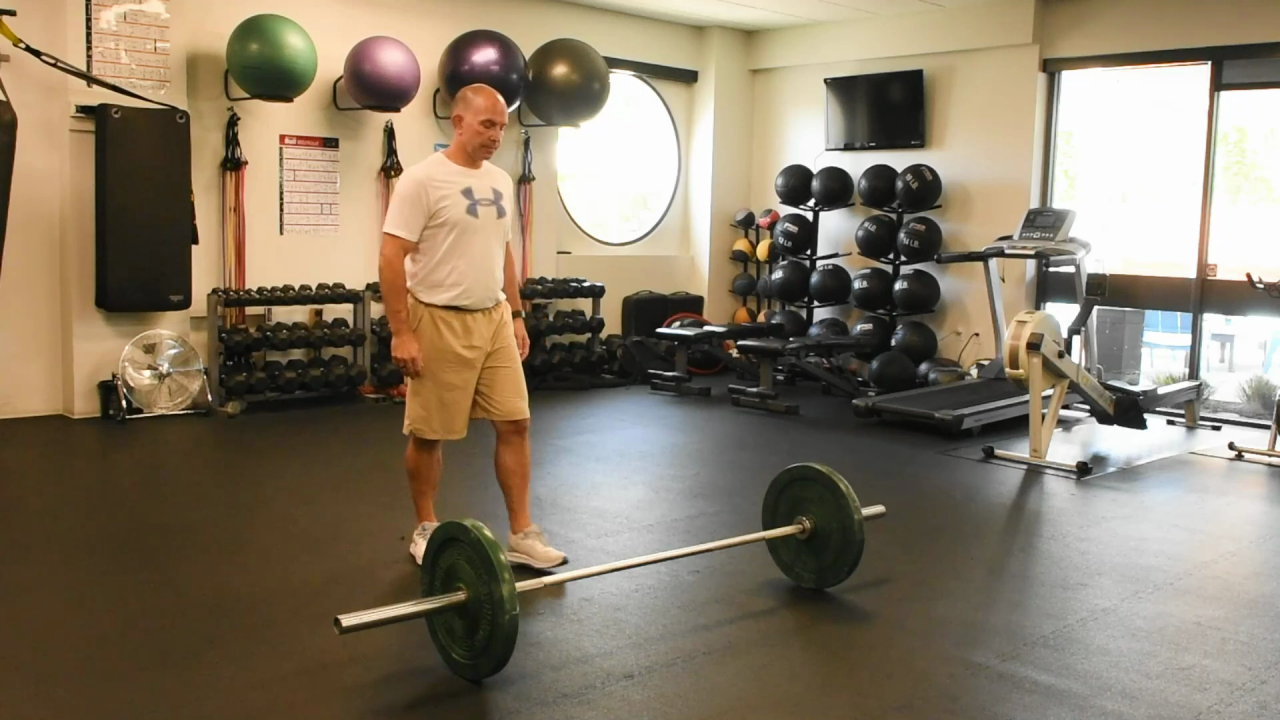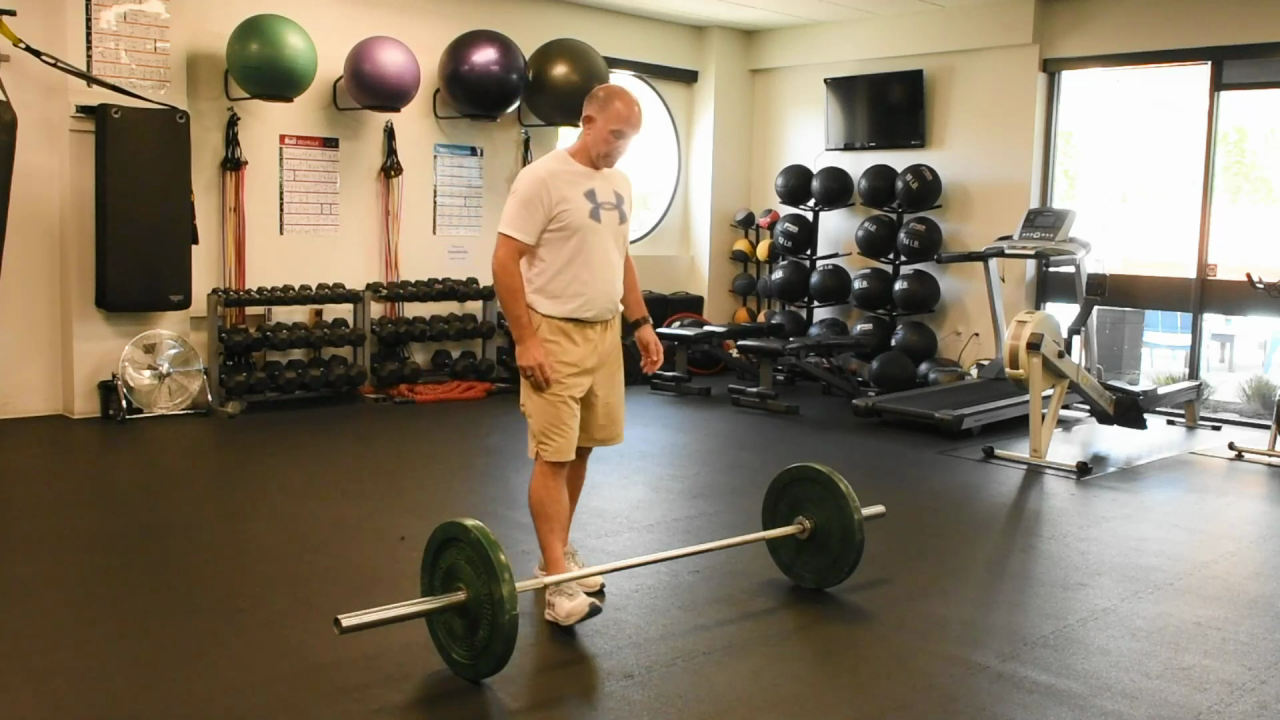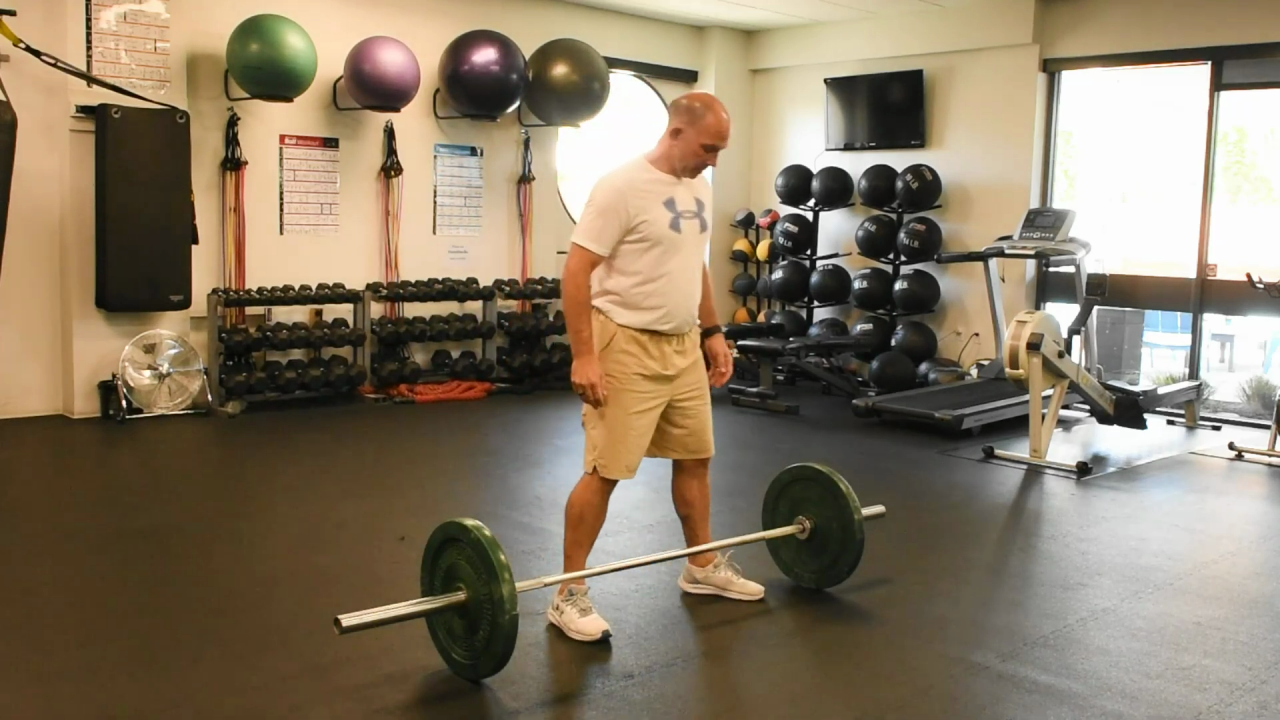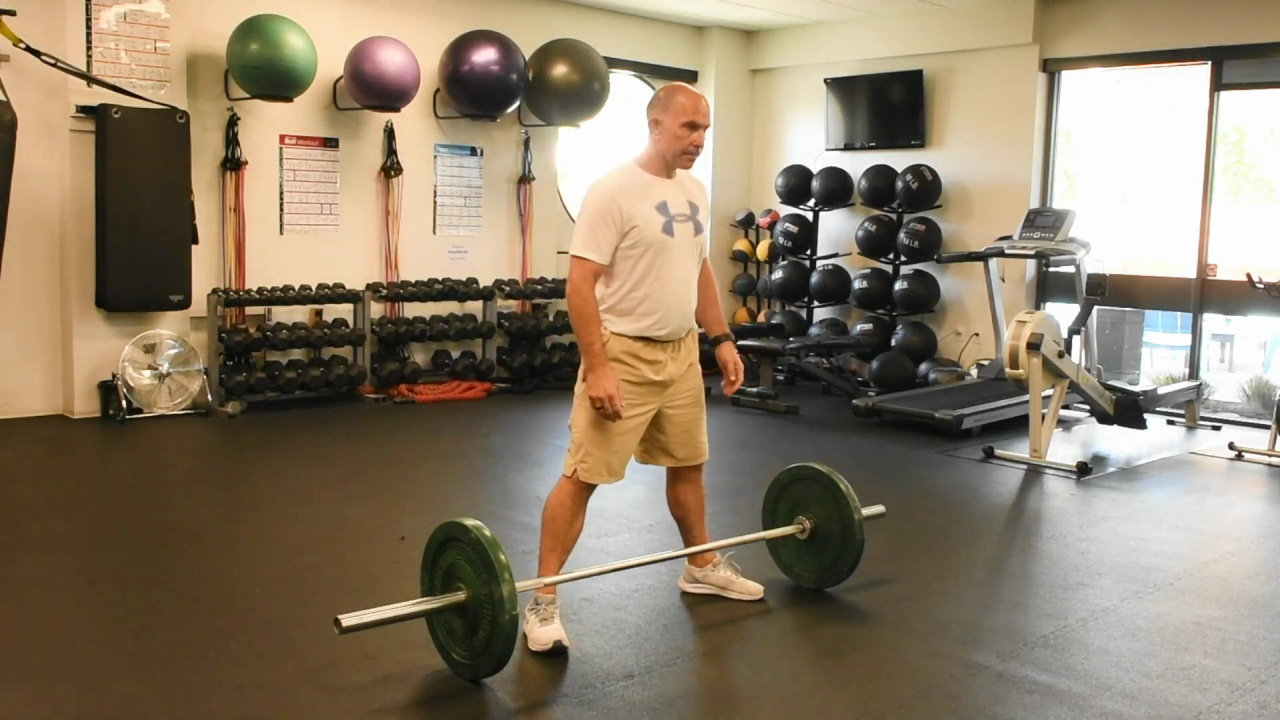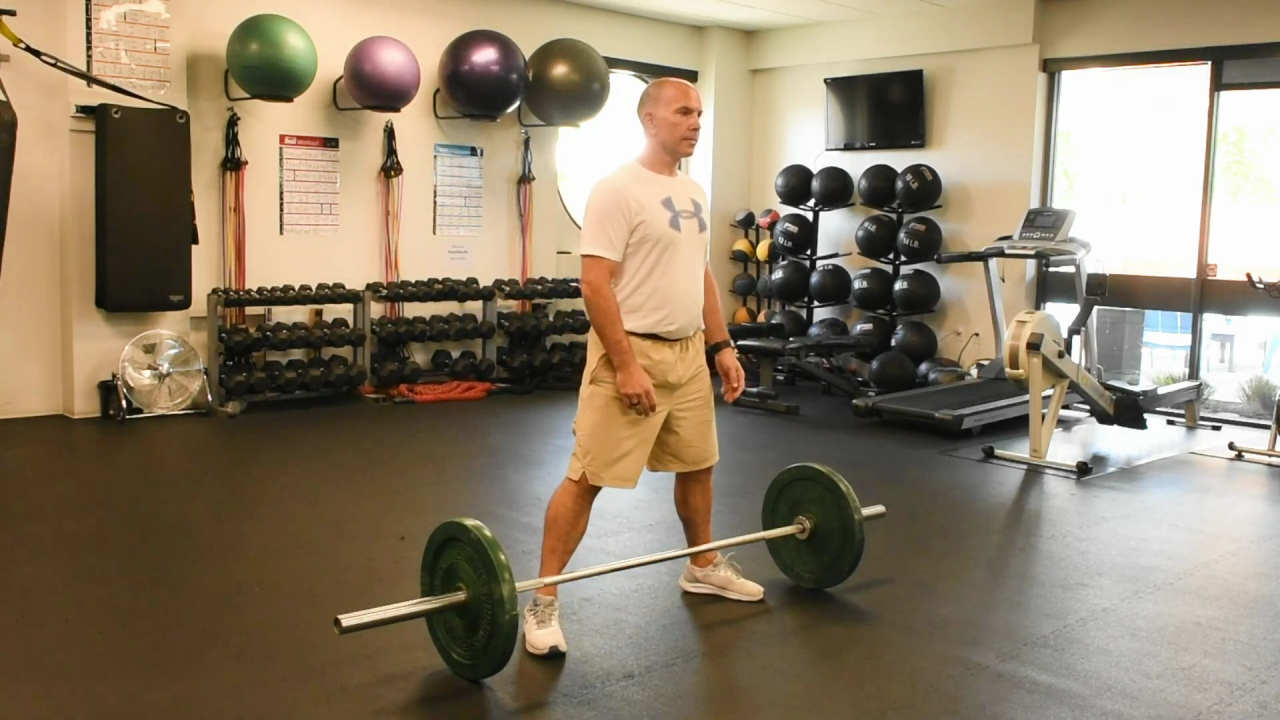
dt=1s
person 1, frame 1
left shoulder: (501, 182)
right shoulder: (423, 179)
right elbow: (392, 260)
left wrist: (516, 316)
right wrist: (403, 333)
left hip: (492, 320)
right hip: (440, 323)
left knee: (514, 424)
right knee: (428, 434)
left ankle: (523, 534)
right ankle: (426, 528)
person 1, frame 2
left shoulder: (619, 183)
right shoulder: (543, 178)
right elbow: (505, 261)
left wrist: (641, 324)
right wrist: (525, 339)
left hip: (604, 333)
right hip: (554, 335)
left knee: (580, 450)
right knee: (554, 456)
left ankle: (556, 556)
right ankle: (560, 584)
person 1, frame 3
left shoulder: (698, 190)
right shoulder: (623, 187)
right elbow: (575, 271)
left wrist: (713, 335)
right wrist: (584, 355)
left hip: (681, 347)
right hip: (627, 349)
left knee: (696, 456)
right knee: (606, 471)
left ankle: (702, 565)
right ankle: (568, 594)
person 1, frame 4
left shoulder: (695, 192)
right shoulder: (613, 192)
right elbow: (580, 285)
left wrist: (722, 340)
right wrist: (599, 369)
left hip: (680, 353)
right hip: (623, 354)
left knee: (688, 464)
right knee: (582, 475)
left ankle: (702, 566)
right ankle: (543, 601)
person 1, frame 5
left shoulder: (693, 192)
right shoulder: (618, 190)
right elbow: (595, 284)
left wrist: (722, 347)
right wrist: (626, 366)
left hip: (688, 353)
right hip: (631, 353)
left knee: (698, 465)
right knee: (587, 477)
left ankle: (703, 566)
right ankle: (543, 601)
